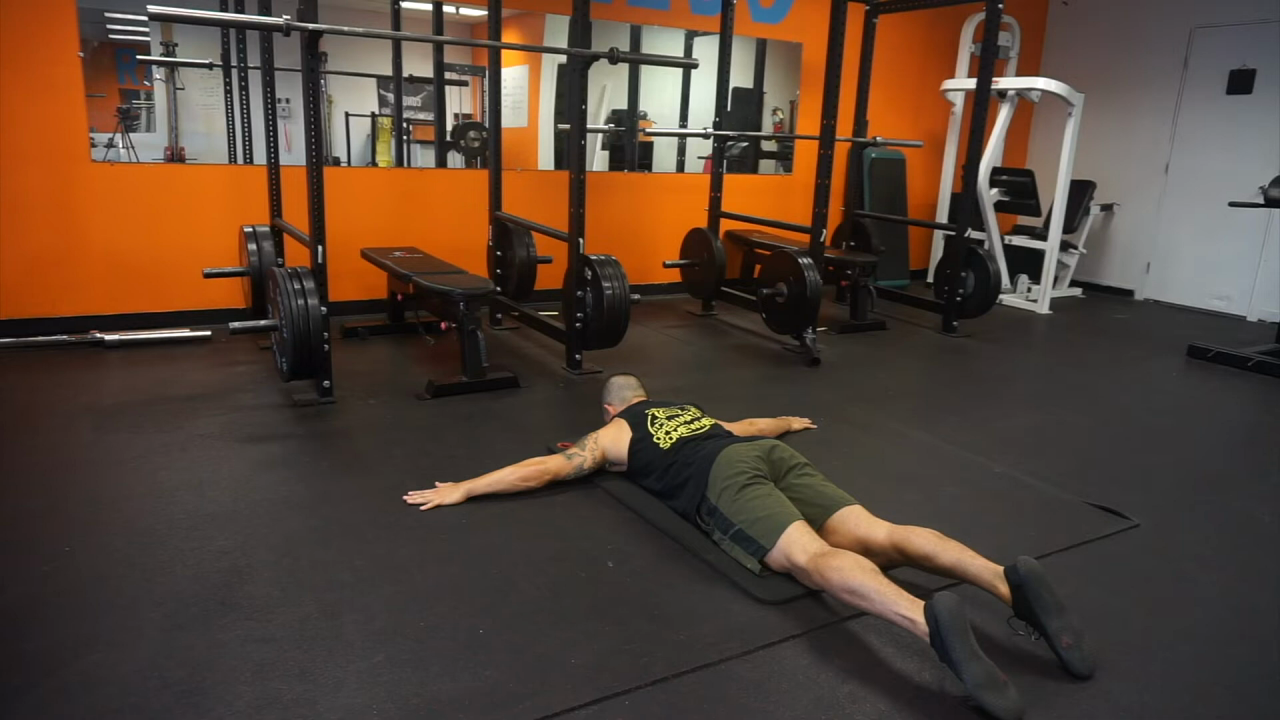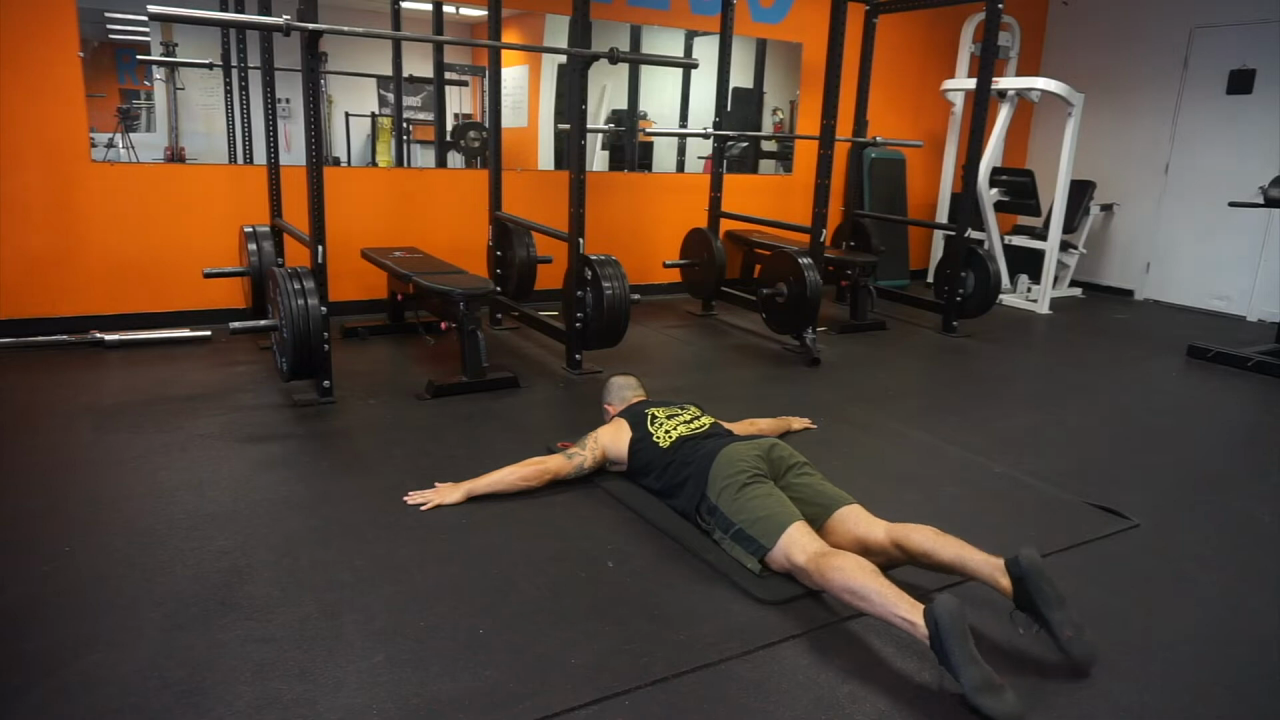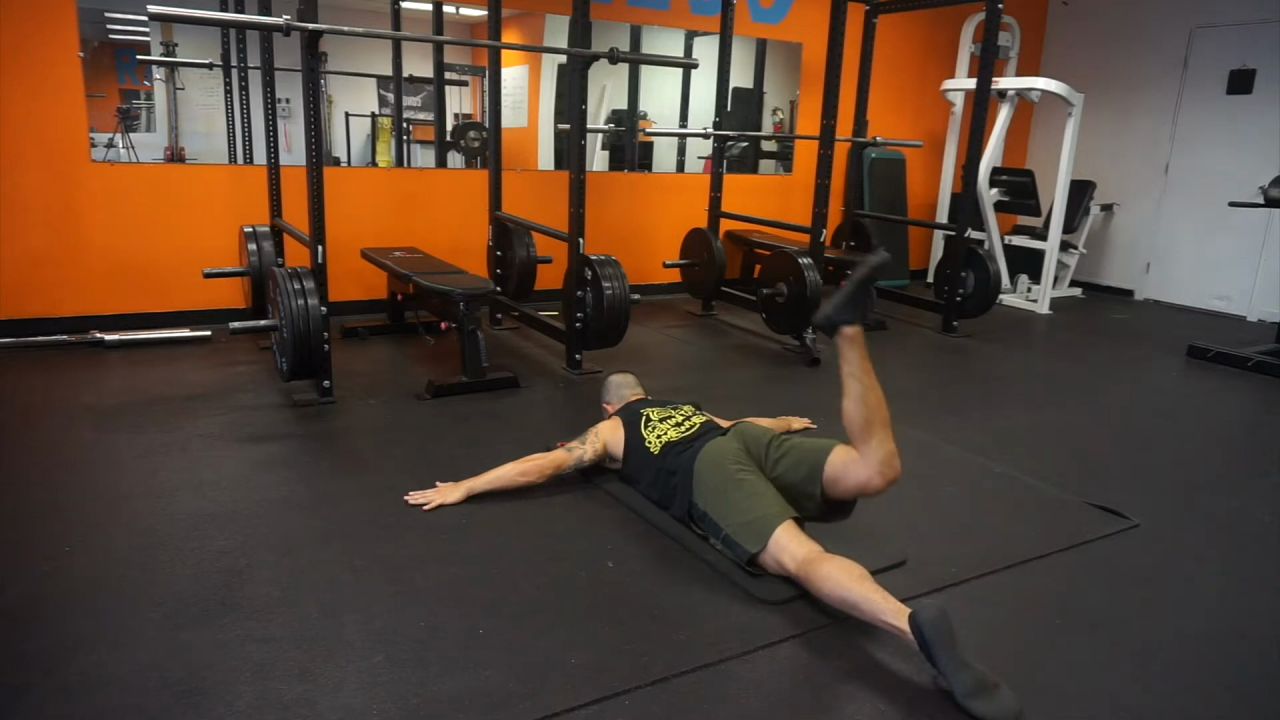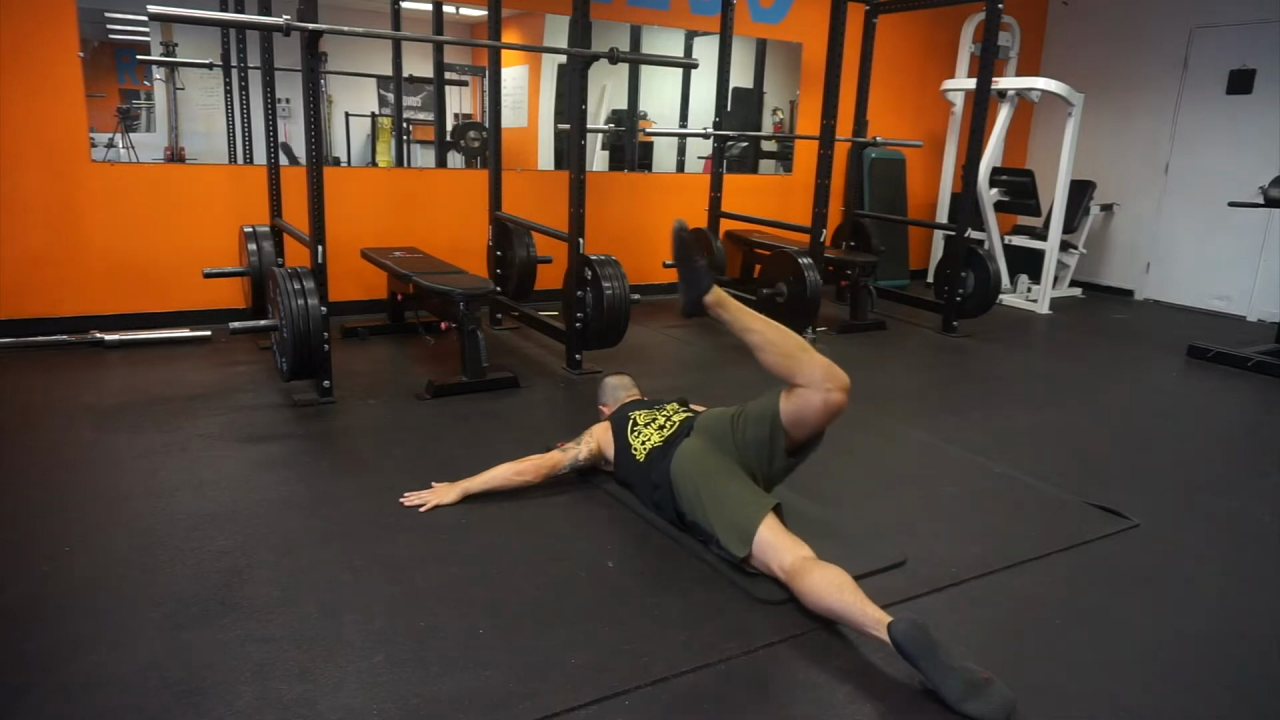
dt=0.7s
person 1, frame 1
left shoulder: (612, 435)
right shoulder: (688, 409)
left elbow: (542, 468)
right elbow: (755, 425)
left wrist: (460, 488)
right wrist: (787, 421)
left hip: (727, 480)
right hip: (773, 453)
left knee: (815, 560)
right knee: (875, 536)
left ankle: (930, 619)
right ankle: (1008, 580)
person 1, frame 2
left shoulder: (612, 432)
right shoulder: (686, 408)
left elbow: (543, 468)
right elbow: (754, 424)
left wrist: (460, 489)
right wrist: (789, 422)
left hip: (726, 478)
right hip: (769, 454)
left knee: (814, 558)
right knee: (876, 537)
left ankle: (927, 622)
right ankle: (1011, 575)
person 1, frame 3
left shoulder: (608, 433)
right shoulder: (687, 408)
left elbow: (542, 466)
right elbow: (746, 423)
left wrist: (461, 489)
right wrist: (786, 423)
left hip: (711, 474)
right hip: (750, 439)
left knee: (803, 558)
right knee: (877, 469)
left ankle: (915, 626)
right ankle: (845, 325)
person 1, frame 4
left shoulder: (601, 434)
right shoulder: (680, 404)
left elbow: (533, 468)
right elbow: (723, 417)
left wrist: (456, 488)
left hip: (689, 471)
right hip: (720, 430)
left knee: (792, 562)
left ankle: (893, 633)
